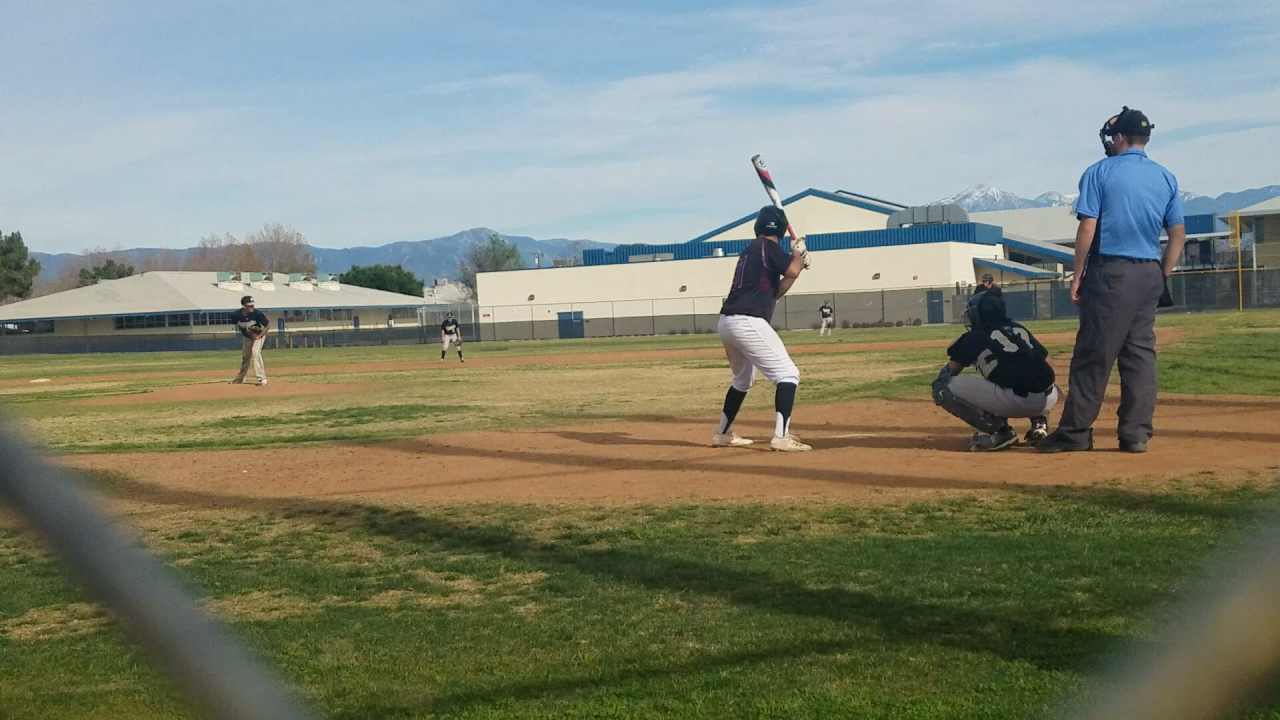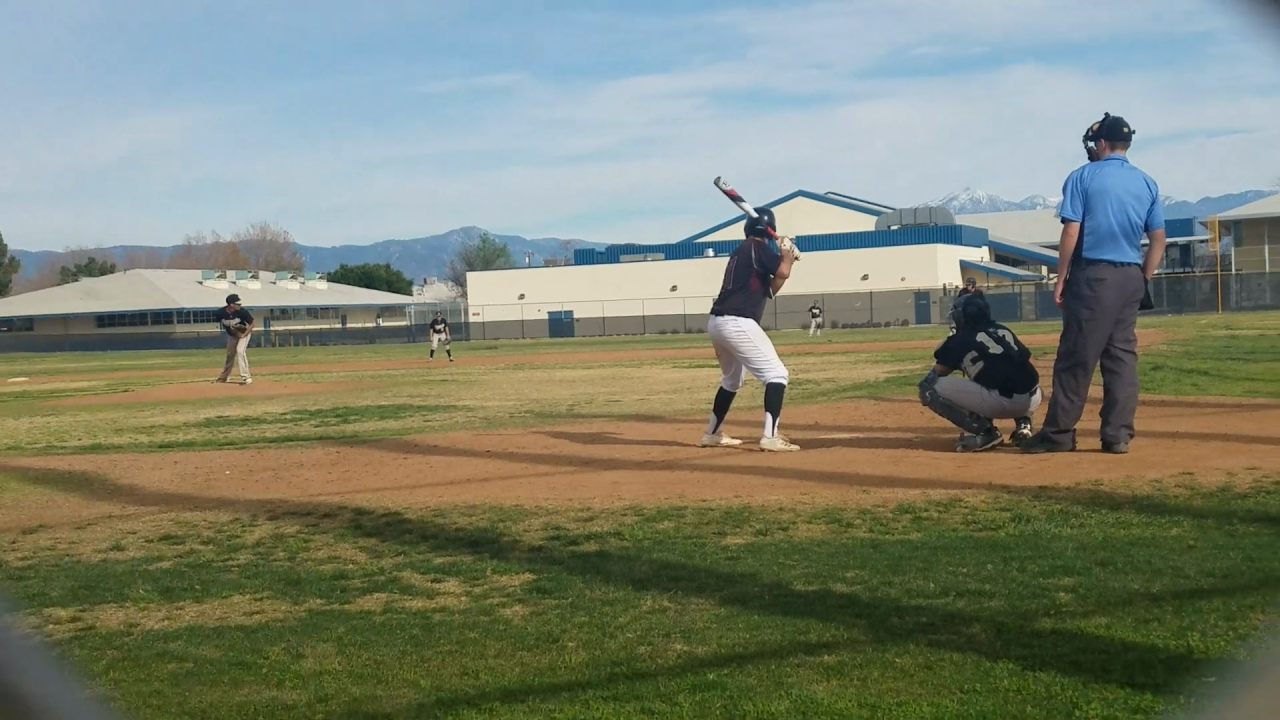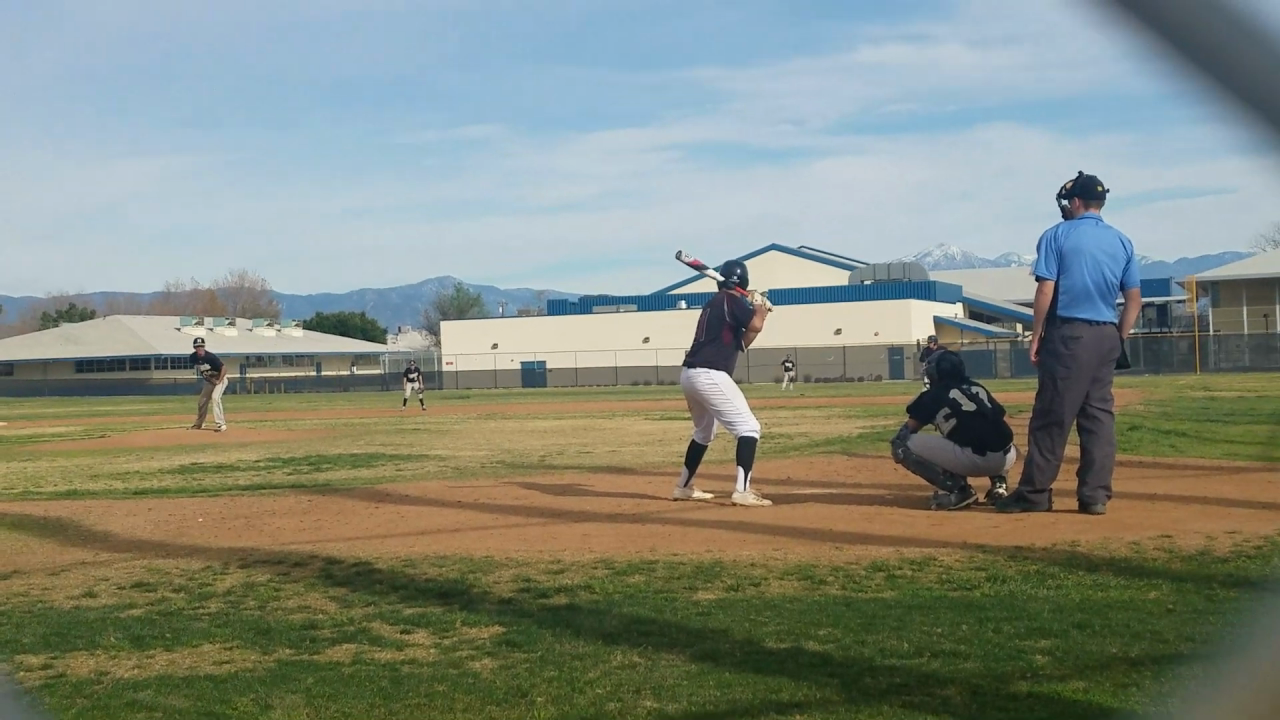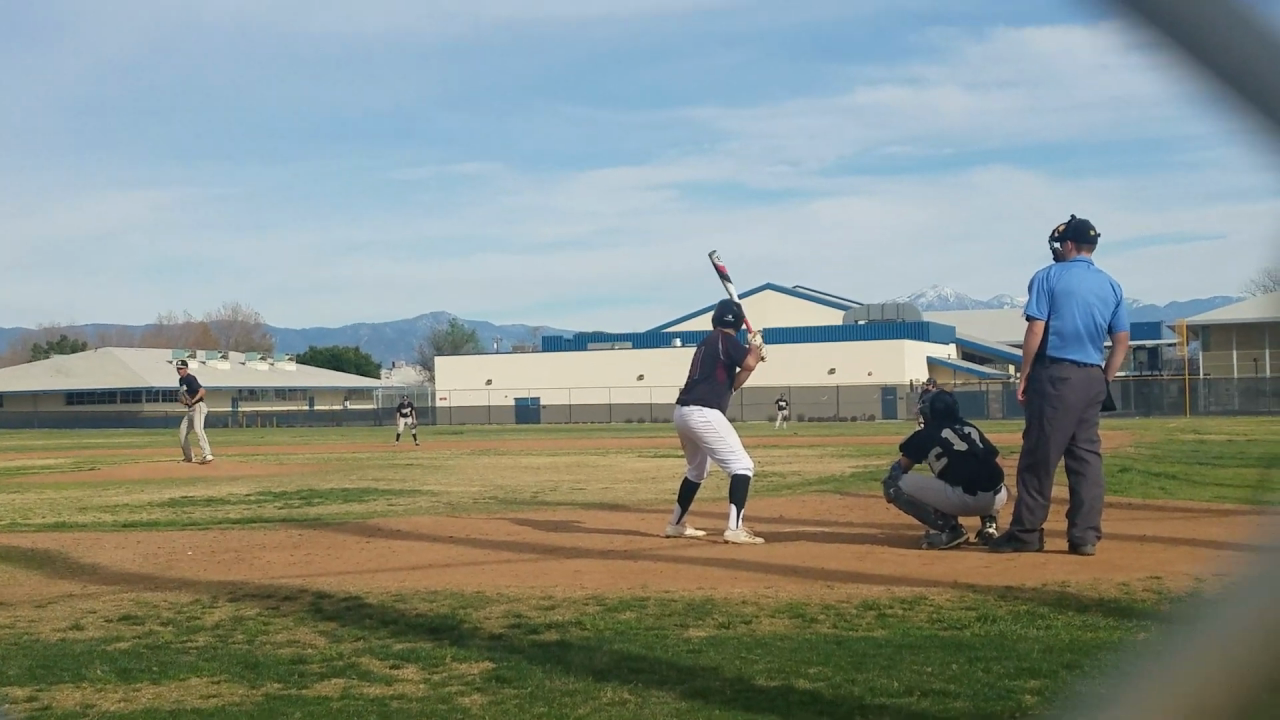
dt=0.4s
person 1, frame 1
left shoulder: (1100, 172)
right shoulder: (1166, 178)
left elbow: (1087, 229)
right elbow: (1178, 236)
left wrist: (1077, 275)
right wrist: (1162, 277)
left hip: (1110, 272)
right hip: (1149, 273)
left knee: (1093, 354)
right knee: (1140, 353)
left ankle: (1075, 433)
right ankle: (1136, 433)
person 1, frame 2
left shoulder: (1083, 177)
right shoulder: (1147, 184)
left elbow: (1071, 233)
right elbow: (1158, 240)
left wrist: (1061, 278)
right wrist: (1143, 280)
left hip: (1092, 276)
right hip: (1130, 277)
left knee: (1077, 356)
right knee: (1123, 356)
left ankle: (1058, 433)
right ankle: (1119, 434)
person 1, frame 3
left shoulder: (1057, 235)
right shoulder: (1122, 242)
left elbow: (1046, 291)
right elbow: (1134, 298)
left wrist: (1036, 336)
right wrist: (1119, 339)
left hip: (1068, 334)
right hip: (1107, 336)
left knee: (1052, 415)
right knee: (1099, 415)
left ankle: (1035, 493)
right ankle: (1096, 494)
person 1, frame 4
left shoulder: (1048, 277)
right shoulder: (1111, 286)
left elbow: (1036, 331)
right elbow: (1121, 342)
left wrist: (1023, 376)
right wrist: (1103, 381)
left hip: (1055, 375)
right hip: (1092, 378)
left knee: (1038, 457)
right knee: (1087, 456)
left ankle: (1028, 532)
right ankle: (1085, 535)
person 2, frame 1
left shoulder: (750, 250)
right shoulder: (767, 247)
left elbow: (775, 292)
right elbow: (792, 272)
left wrist: (798, 263)
right wrist: (798, 253)
left hip: (728, 322)
right hip: (748, 323)
left knee: (742, 379)
right knee: (787, 373)
left ankle: (723, 434)
right ankle: (781, 436)
person 2, frame 2
left shoulder: (740, 251)
right shoulder: (757, 248)
left elbow: (769, 290)
right elbow: (783, 272)
left wrist: (788, 258)
right wrist: (786, 252)
left hip: (718, 323)
right hip: (737, 323)
left knee: (732, 379)
right knee: (776, 374)
left ankle: (712, 433)
right ankle: (770, 437)
person 2, frame 3
left shoulder: (713, 304)
right shoulder: (730, 300)
left elbow: (741, 343)
right elbow: (756, 326)
left wrist: (759, 312)
right wrist: (758, 307)
left hip: (690, 375)
right hip: (709, 375)
left knee: (704, 432)
right knee: (749, 427)
left ankle: (684, 487)
right ankle: (742, 491)
person 2, frame 4
left shoulder: (707, 343)
right shoulder: (725, 339)
left elbow: (732, 385)
right elbow: (748, 364)
left wrist: (755, 356)
right wrist: (755, 347)
left hip: (684, 413)
right hip: (703, 413)
left knee: (697, 470)
right knee: (742, 465)
left ankle: (676, 524)
right ankle: (734, 529)
person 3, frame 1
left shoulder: (973, 337)
right shoulder: (1019, 329)
left elbow: (948, 373)
right elbow: (1046, 365)
left hip: (1013, 400)
left knee: (942, 387)
left ankle: (997, 430)
right ankle: (1039, 422)
person 3, frame 2
left shoulder: (959, 340)
right shoulder: (1004, 331)
left elbow: (935, 376)
right elbow: (1028, 364)
left hip: (999, 402)
right hip: (1032, 399)
left knee: (928, 387)
left ankle: (983, 431)
right ankle: (1023, 423)
person 3, frame 3
left shoulder: (932, 395)
right shoulder: (978, 388)
left elbow: (907, 432)
right elbow: (1002, 425)
left hip: (972, 460)
right hip: (1006, 458)
left knee: (901, 445)
left ankle: (957, 489)
right ankle: (998, 482)
person 3, frame 4
left shoulder: (925, 434)
right shoulder: (971, 429)
left elbow: (899, 469)
right elbow: (994, 465)
left hip: (963, 499)
right hip: (997, 498)
left knee: (893, 484)
left ankle: (948, 528)
right ankle: (989, 522)
